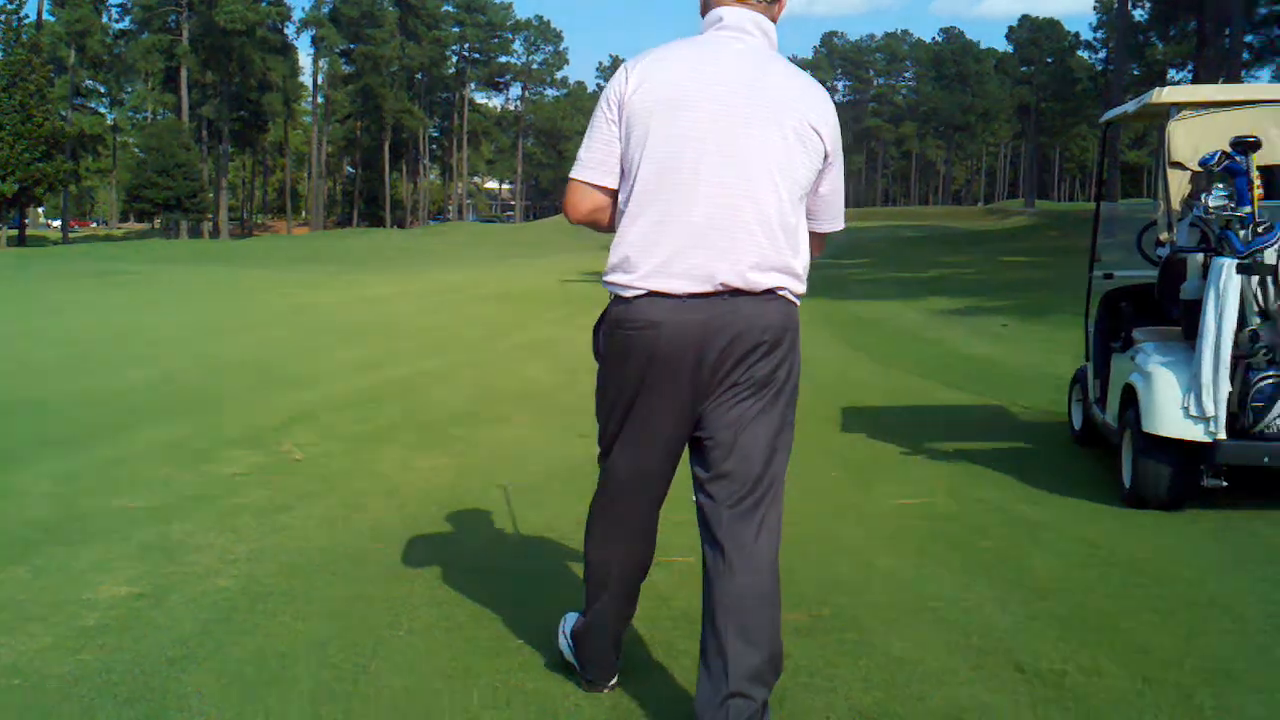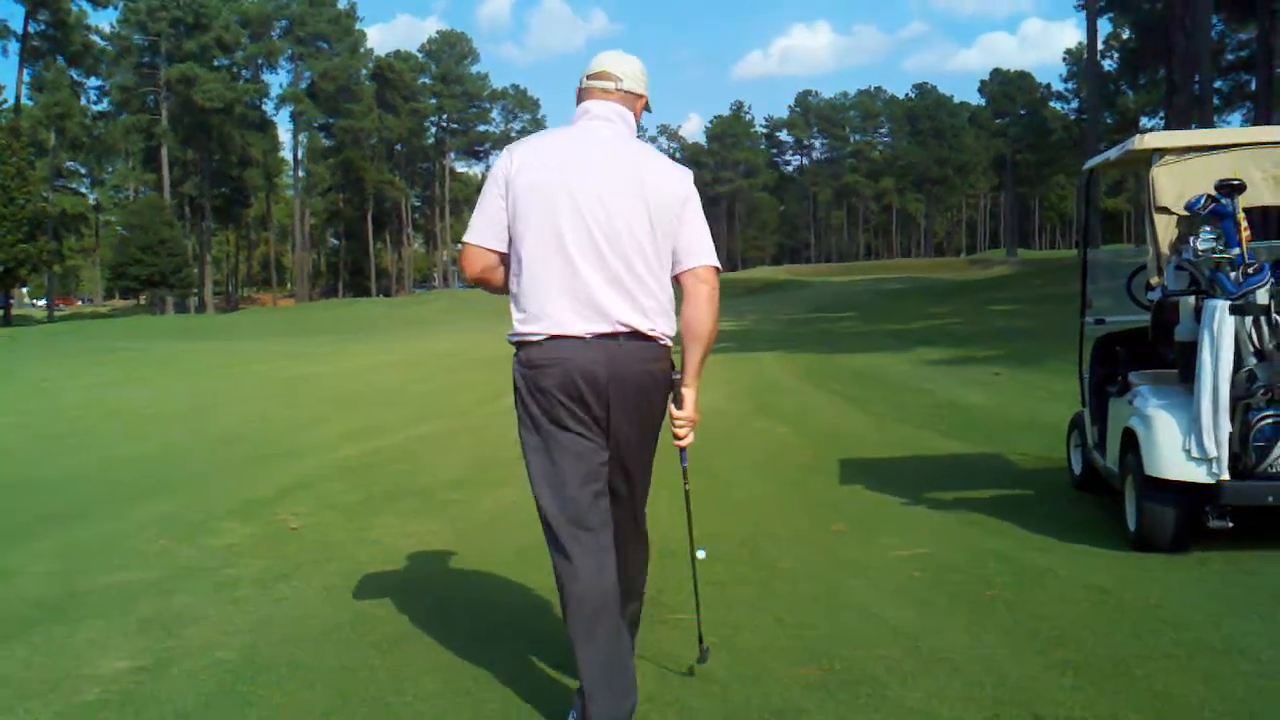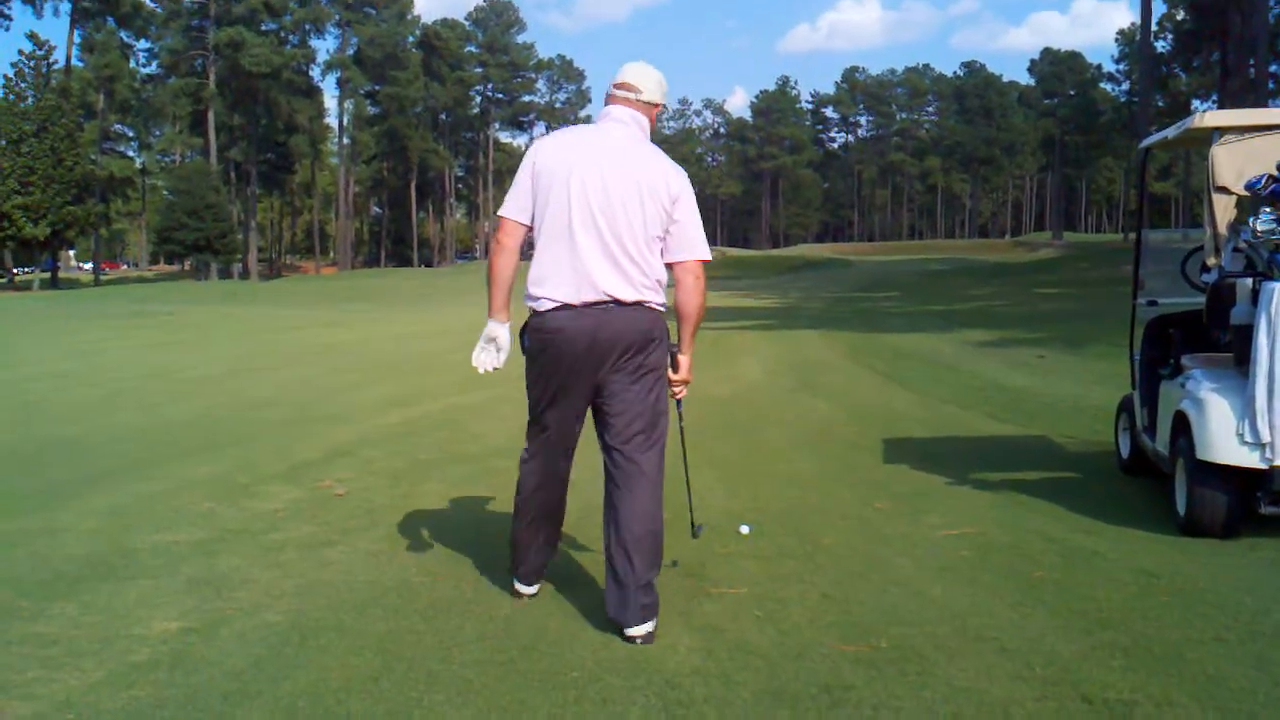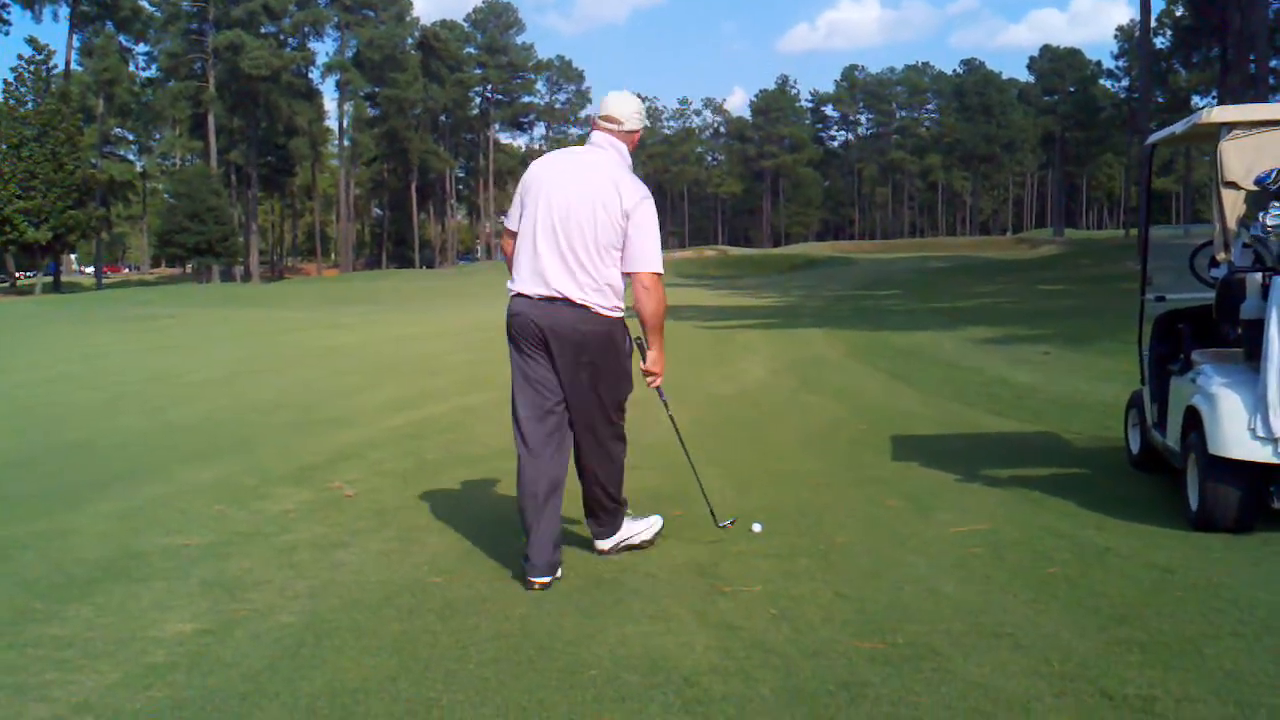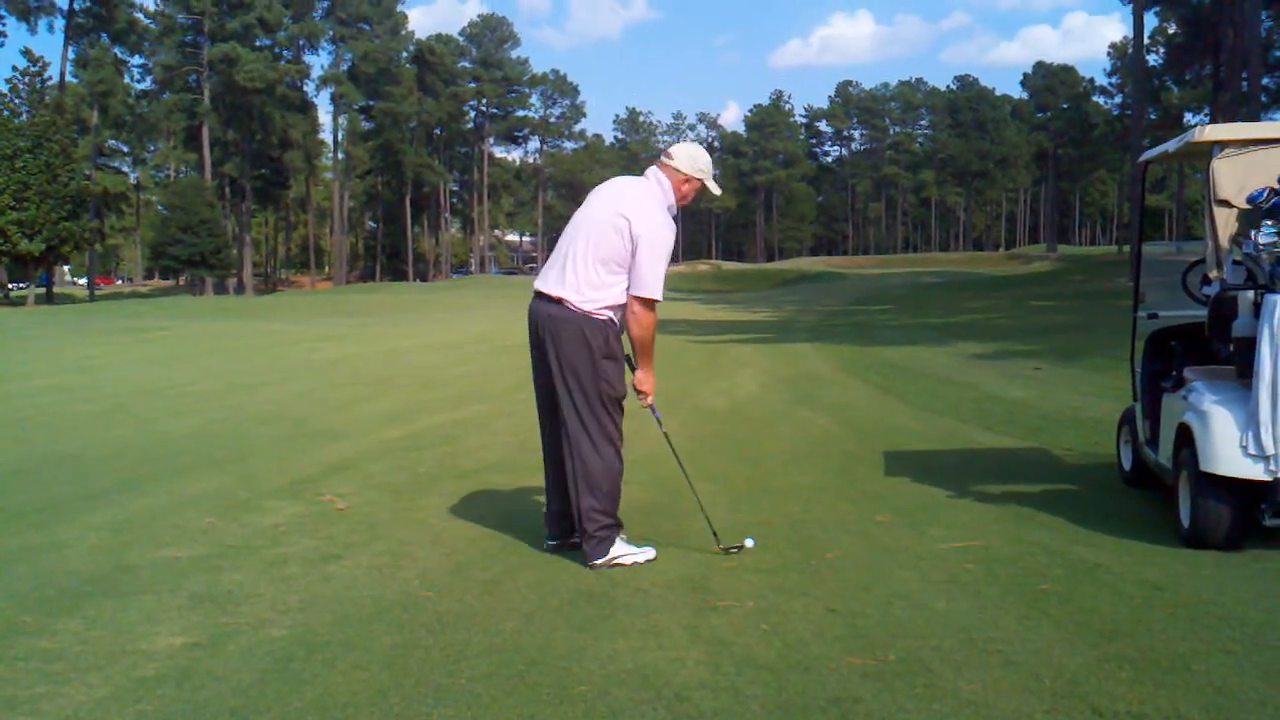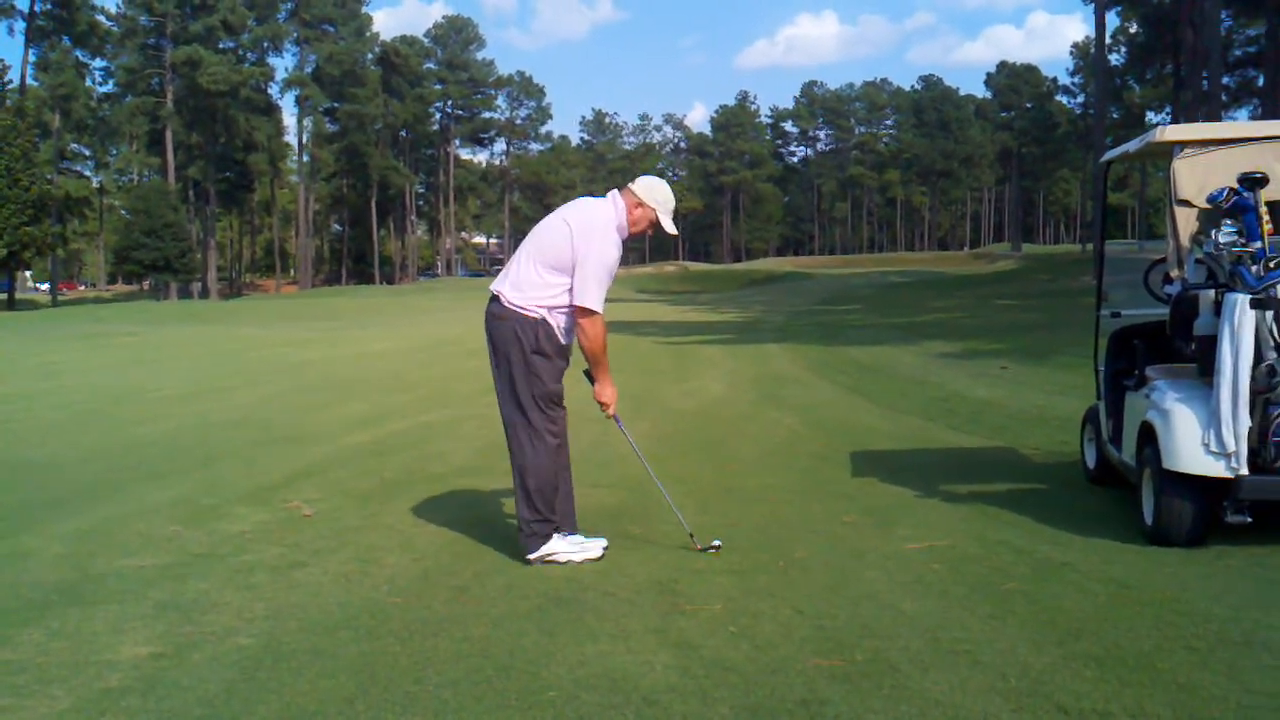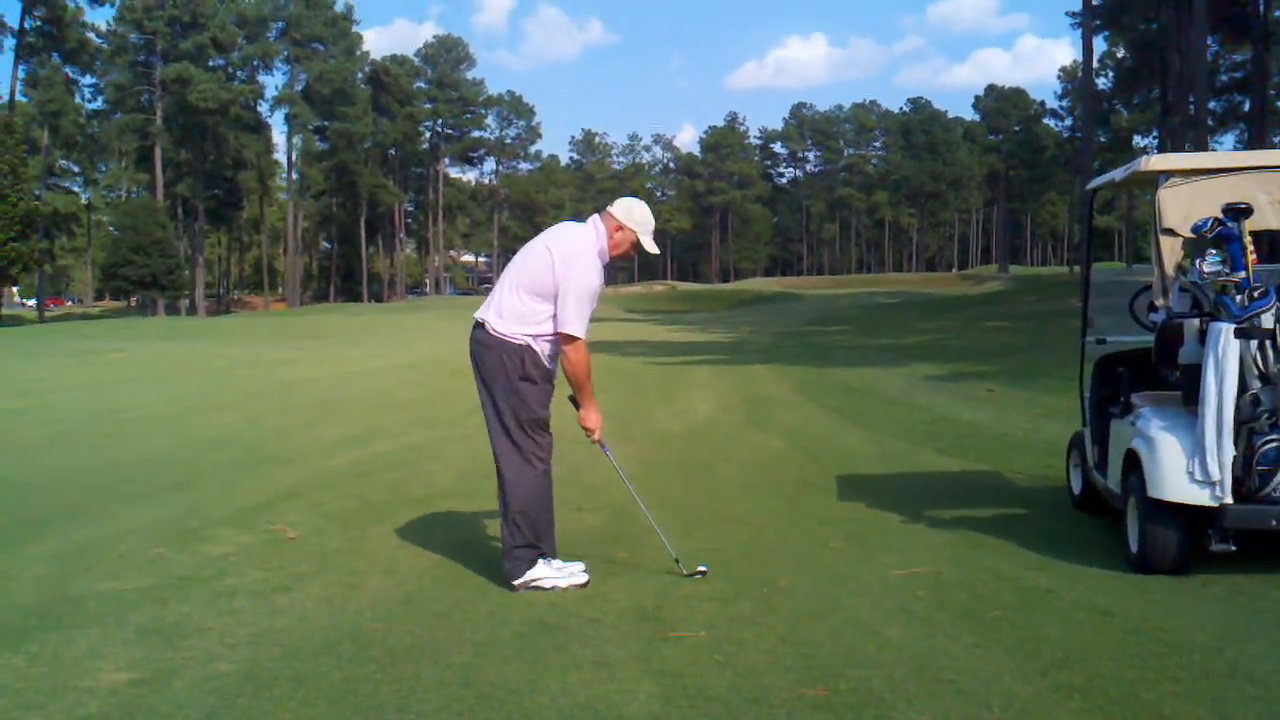
dt=0.7s
person 1, frame 1
left shoulder: (640, 74)
right shoulder: (812, 99)
left elbow: (583, 203)
right elbow: (818, 231)
left hip: (648, 318)
right hip: (760, 325)
left knee: (627, 497)
right knee: (745, 523)
left ankle: (596, 652)
person 1, frame 2
left shoulder: (520, 158)
right shoulder: (668, 174)
left elbow: (476, 264)
right elbow: (701, 284)
right wrist: (691, 384)
left hip: (553, 362)
right hip: (640, 362)
left knee: (579, 528)
right knee: (624, 512)
right ankle: (612, 652)
person 1, frame 3
left shoulder: (549, 148)
right shoulder: (668, 172)
left elbow: (506, 238)
right elbow: (690, 274)
left wrist: (497, 320)
right wrist: (685, 351)
left hip: (557, 324)
right hip: (637, 328)
left knee: (548, 453)
right knee: (636, 464)
left ankle: (530, 569)
right ankle: (635, 607)
person 1, frame 4
left shoulder: (542, 166)
right shoulder: (633, 191)
left elbow: (509, 242)
right elbow: (646, 282)
right wrist: (655, 347)
left hip: (527, 314)
right hip: (592, 323)
left knee: (539, 437)
right knee: (600, 431)
left ankle: (541, 559)
right ankle: (609, 526)
person 1, frame 5
left shoulder: (615, 187)
right shoulder: (657, 221)
right elbow: (640, 305)
right wrist: (645, 369)
left hip: (545, 307)
right hip: (583, 324)
left knee: (563, 427)
right knee: (596, 435)
left ankle: (562, 528)
right ankle: (602, 543)
person 1, frame 6
left shoulder: (590, 209)
right shoulder: (604, 235)
right elbow: (587, 317)
right wrist: (603, 380)
left hip: (517, 317)
right hip: (525, 326)
left knee: (547, 428)
right knee: (541, 430)
left ankle: (556, 528)
right ankle: (541, 539)
person 1, frame 7
left shoulder: (572, 234)
right shoulder: (584, 260)
right elbow: (571, 343)
right wrist: (588, 405)
left hip: (505, 344)
right hip: (510, 351)
left knee: (529, 455)
right knee: (527, 457)
left ankle: (534, 555)
right ankle: (527, 563)
